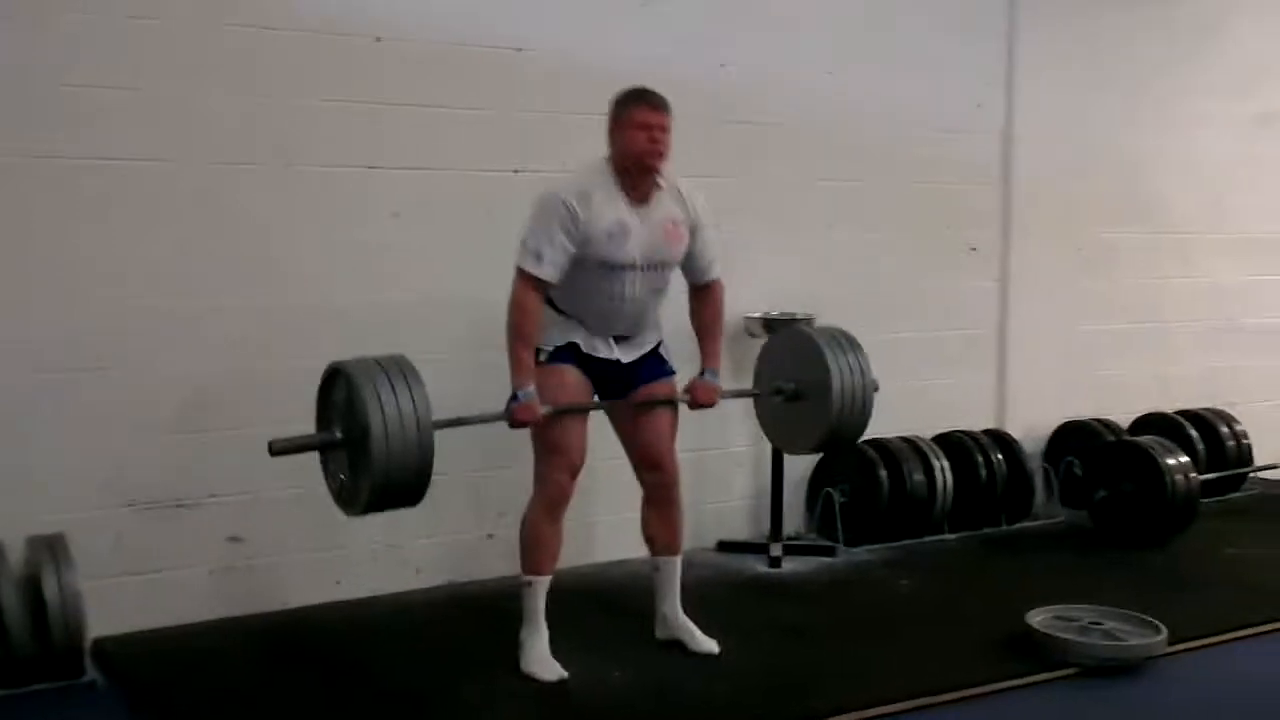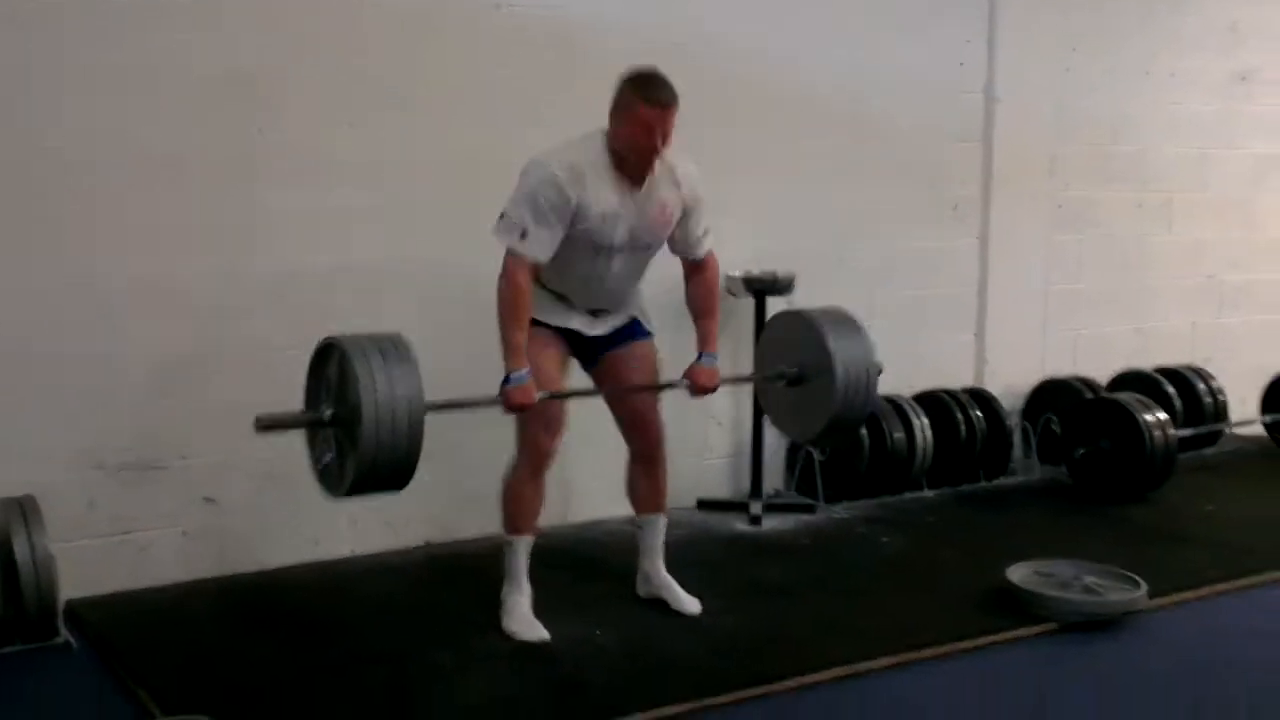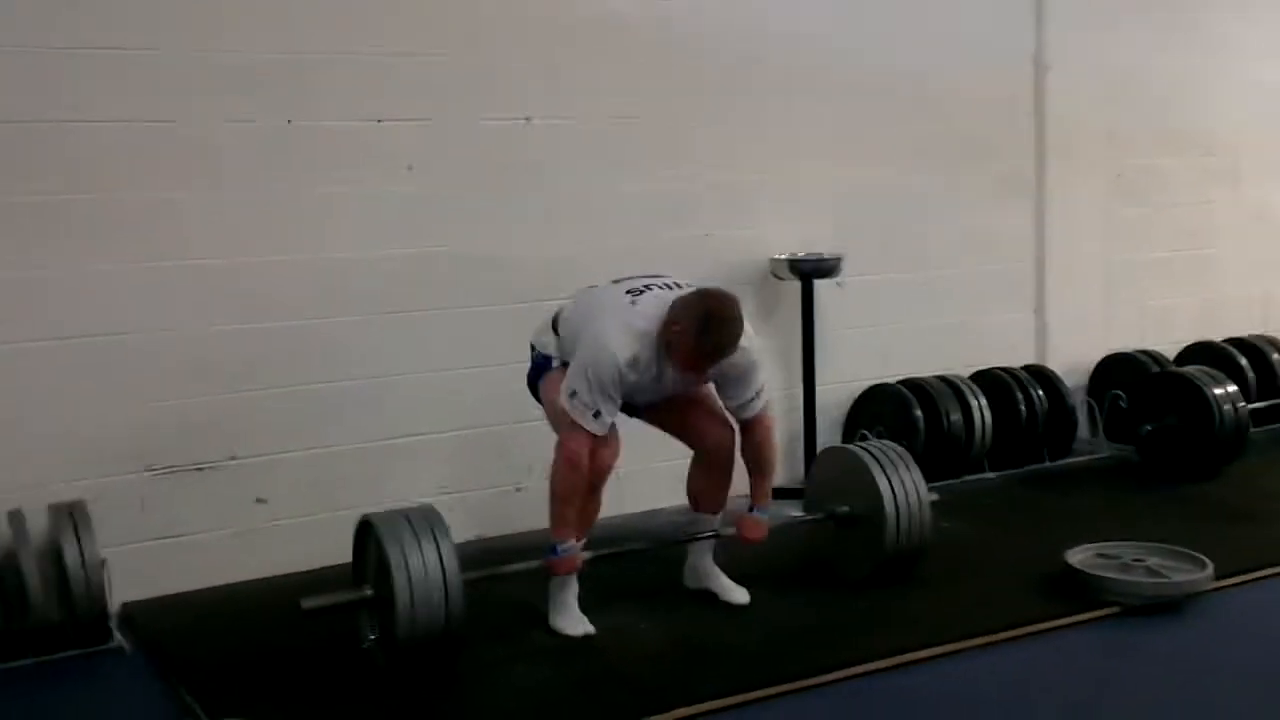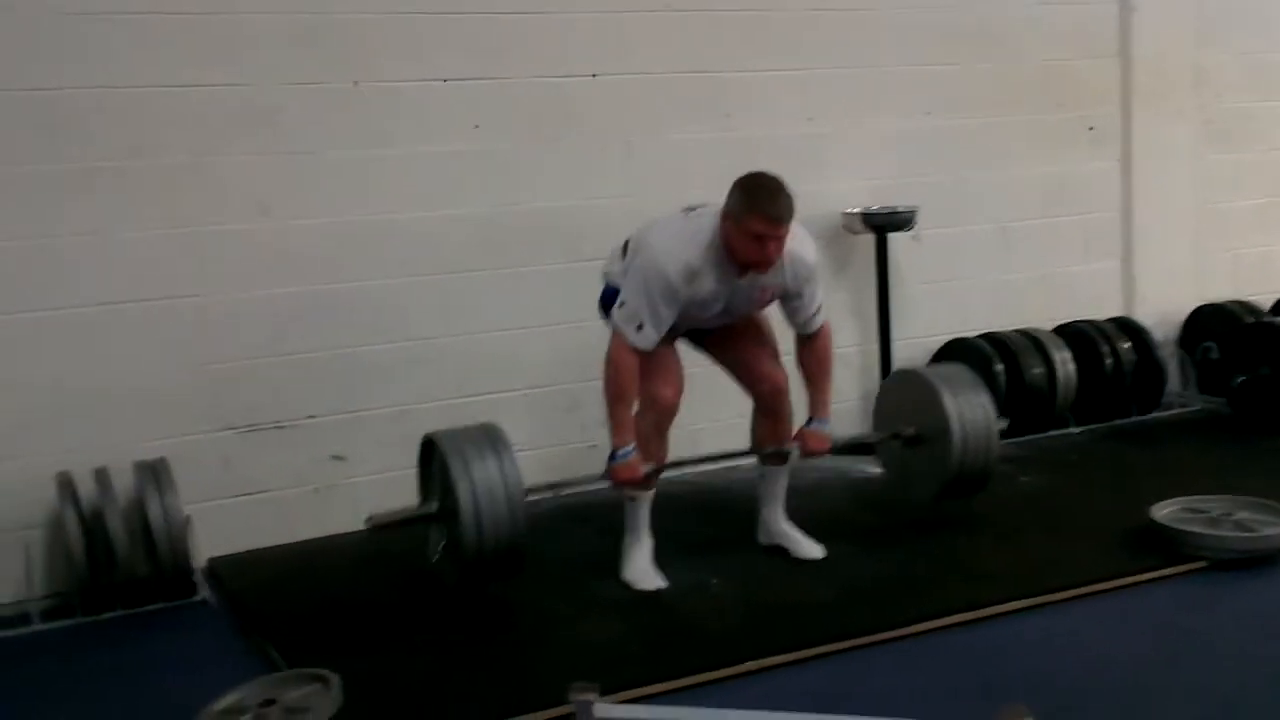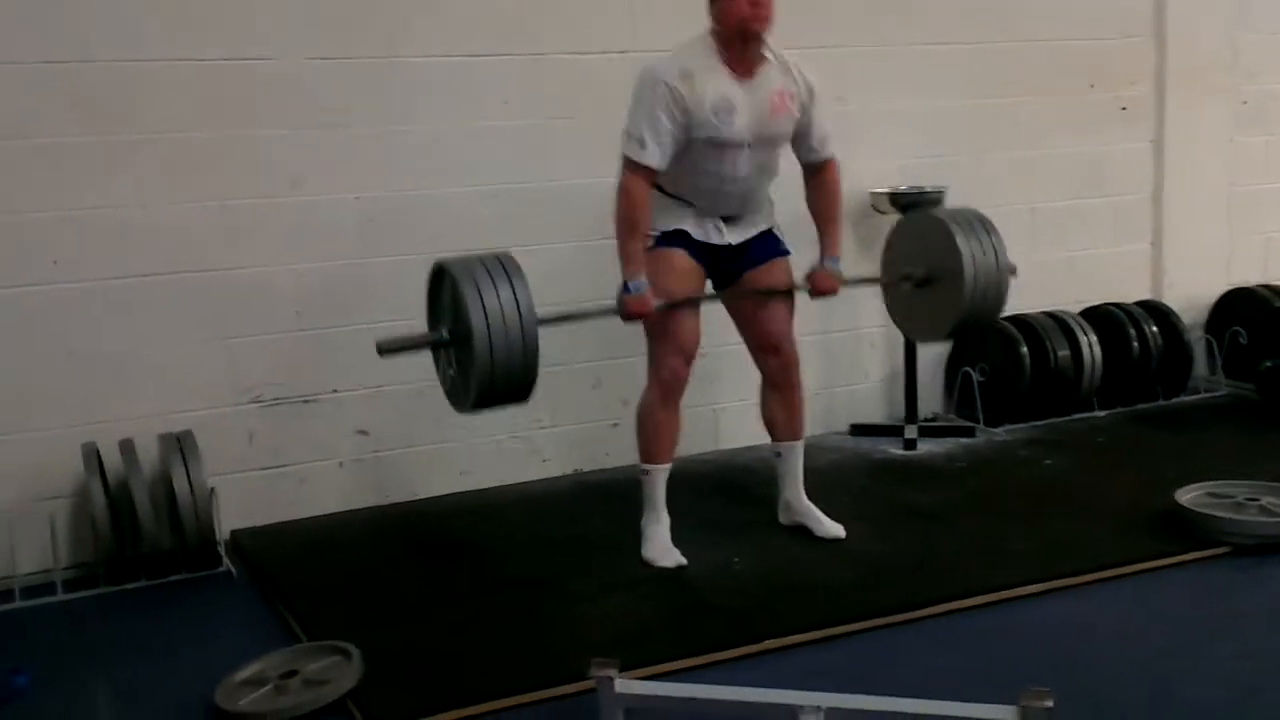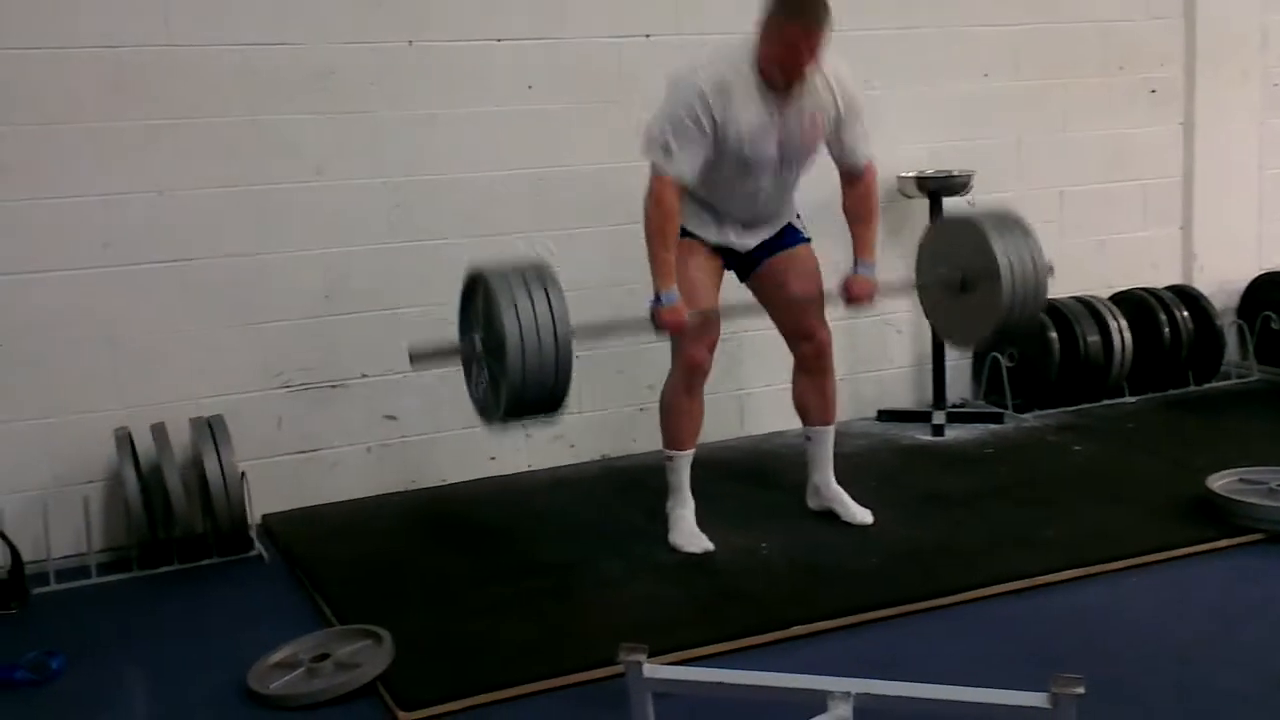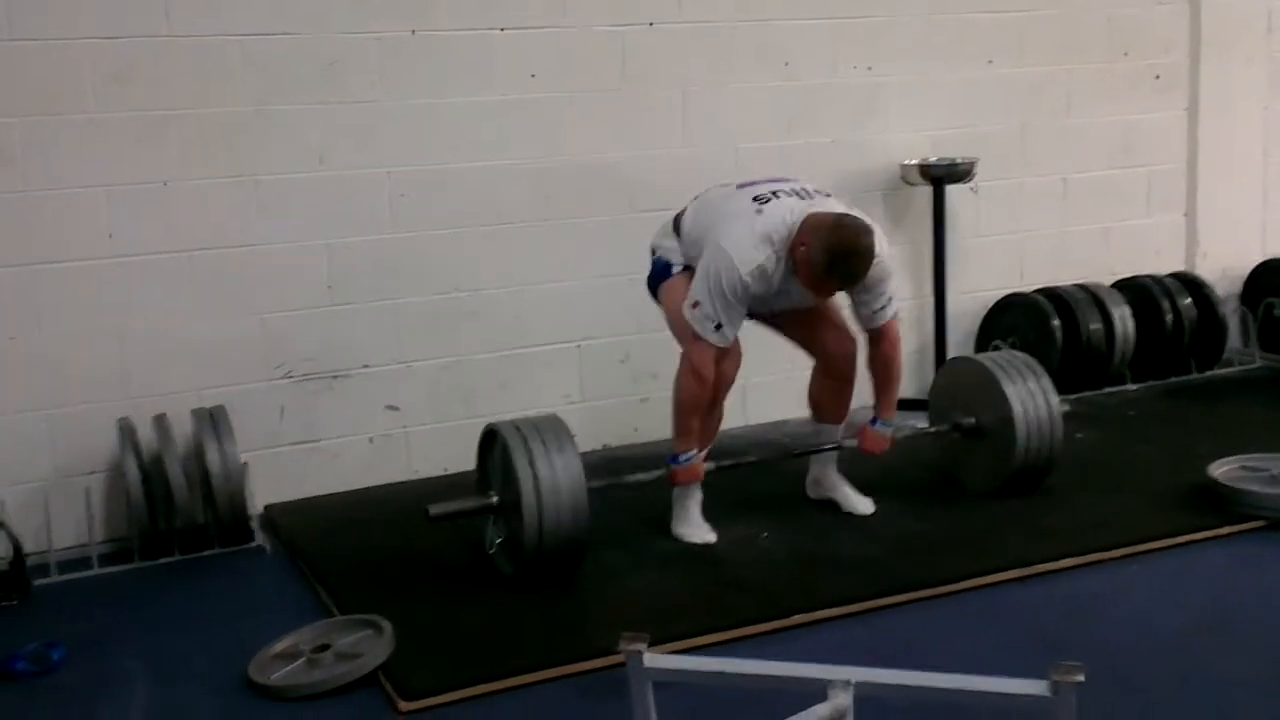
dt=0.7s
person 1, frame 1
left shoulder: (685, 206)
right shoulder: (571, 202)
left elbow: (707, 288)
right elbow: (527, 293)
left wrist: (710, 372)
right wrist: (523, 389)
left hip: (640, 348)
right hip: (569, 343)
left knee: (662, 477)
right knee: (557, 481)
left ankle: (670, 612)
right ankle: (534, 632)
person 1, frame 2
left shoulder: (679, 181)
right shoulder: (559, 175)
left elbow: (700, 265)
right elbow: (519, 272)
left wrist: (707, 352)
right wrist: (517, 371)
left hip: (616, 315)
right hip: (549, 311)
left knee: (649, 435)
right knee: (540, 442)
left ankle: (652, 570)
right ankle: (516, 591)
person 1, frame 3
left shoulder: (736, 345)
right shoulder: (615, 346)
left elbow: (756, 423)
right elbow: (575, 447)
left wrist: (759, 509)
right wrist: (564, 544)
right hip: (564, 356)
left knee: (719, 439)
right knee: (599, 456)
left ankle: (701, 562)
right ankle: (563, 588)
person 1, frame 4
left shoulder: (798, 257)
right shoulder: (670, 258)
left elbow: (814, 334)
right elbow: (624, 351)
left wrist: (819, 421)
right wrist: (623, 449)
right hip: (636, 294)
left knee: (774, 387)
right knee: (662, 398)
left ankle: (773, 519)
right ankle: (637, 541)
person 1, frame 5
left shoulder: (793, 79)
right shoulder: (674, 76)
left elbow: (820, 167)
right elbow: (636, 176)
left wrist: (830, 256)
right wrist: (634, 279)
left hip: (752, 226)
right hip: (677, 227)
left knee: (781, 360)
right knee: (671, 369)
left ankle: (793, 498)
right ankle: (655, 519)
person 1, frame 6
left shoulder: (833, 89)
right shoulder: (706, 88)
left elbow: (859, 176)
right elbow: (664, 188)
left wrist: (864, 266)
right wrist: (666, 292)
left hip: (772, 222)
right hip: (698, 222)
left knee: (815, 343)
right knee: (694, 356)
left ankle: (823, 483)
right ankle: (679, 504)
person 1, frame 7
left shoulder: (868, 254)
right shoulder: (742, 256)
left elbow: (884, 334)
right elbow: (699, 356)
left wrist: (883, 420)
right wrist: (684, 454)
left hip: (773, 270)
right hip: (683, 256)
left knee: (840, 350)
right knee: (720, 366)
left ankle: (824, 474)
right ankle: (686, 500)
